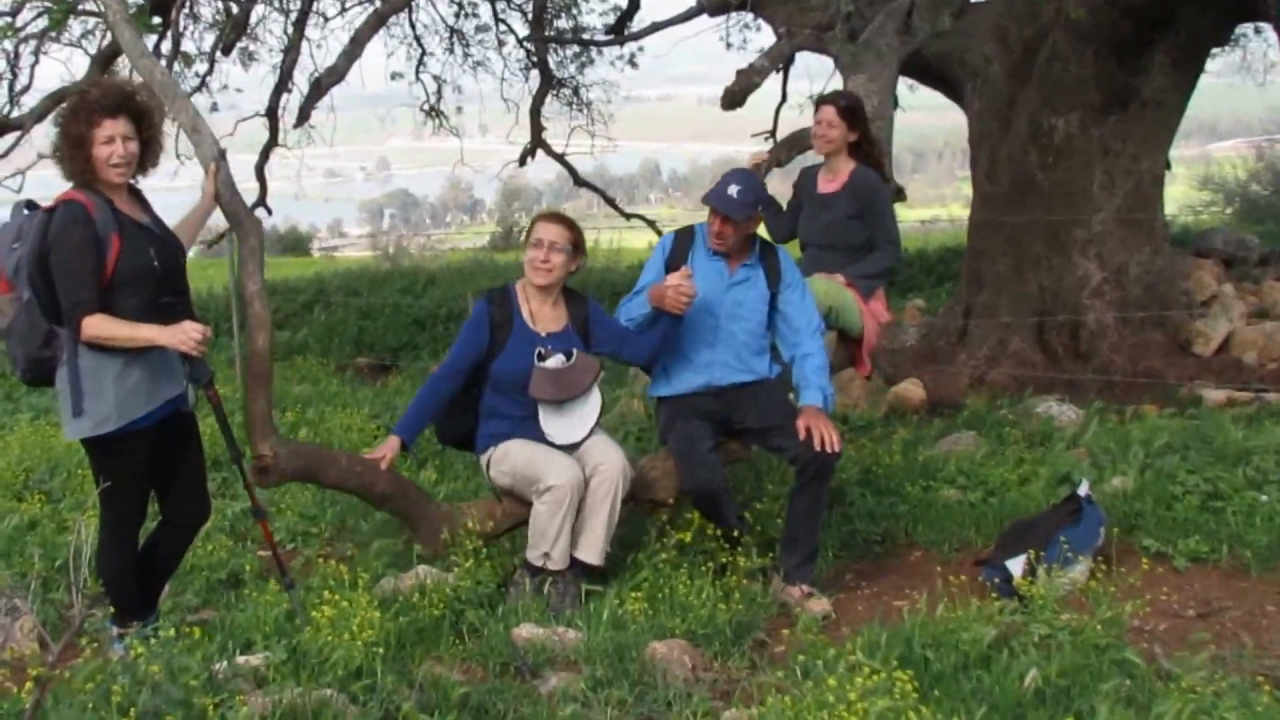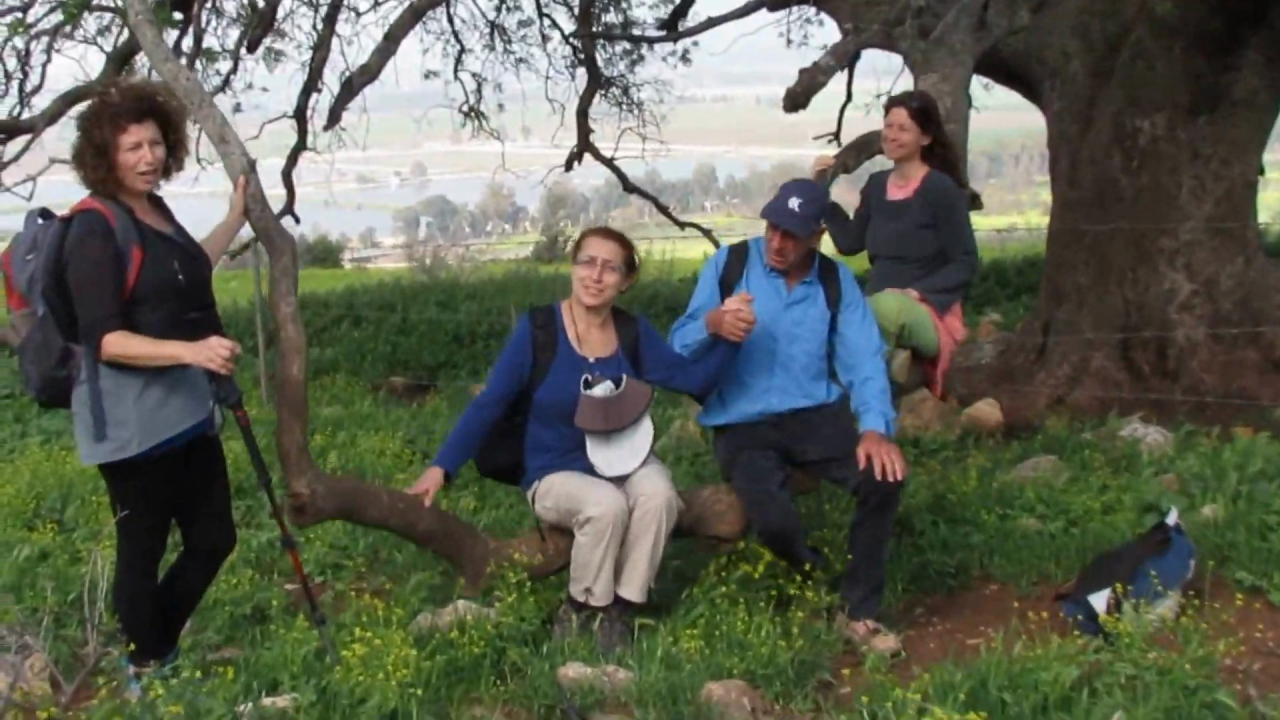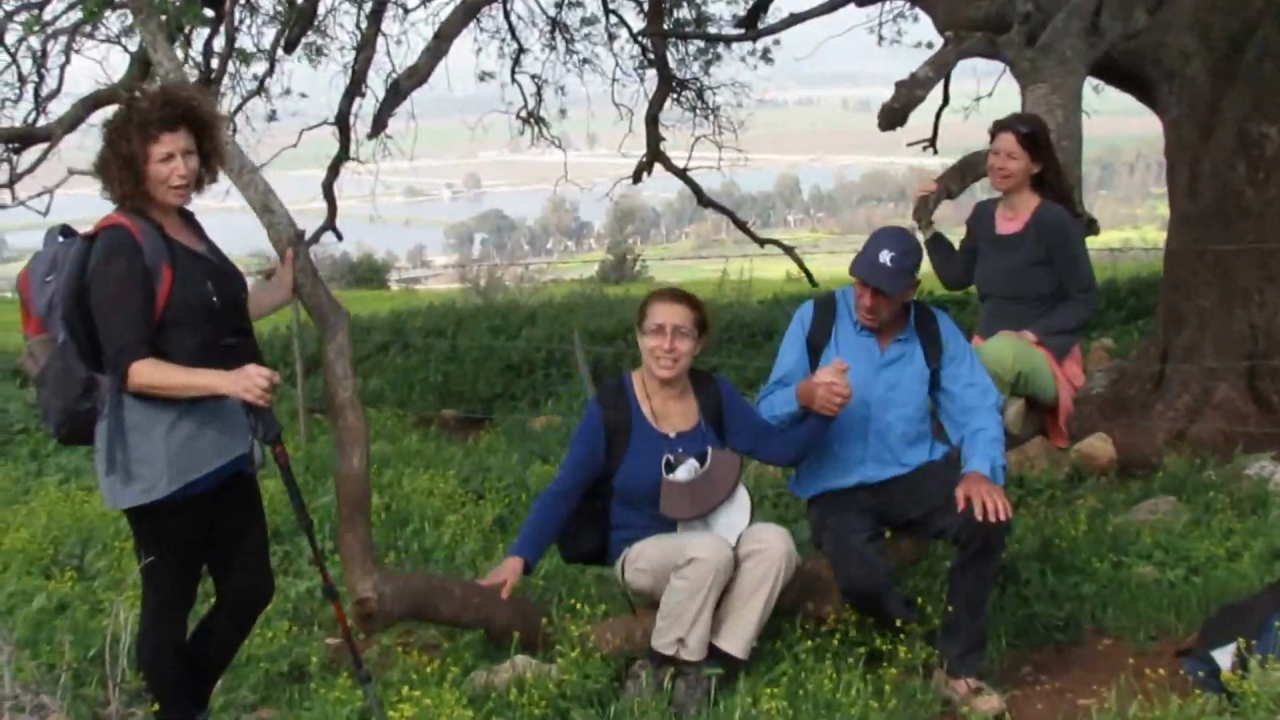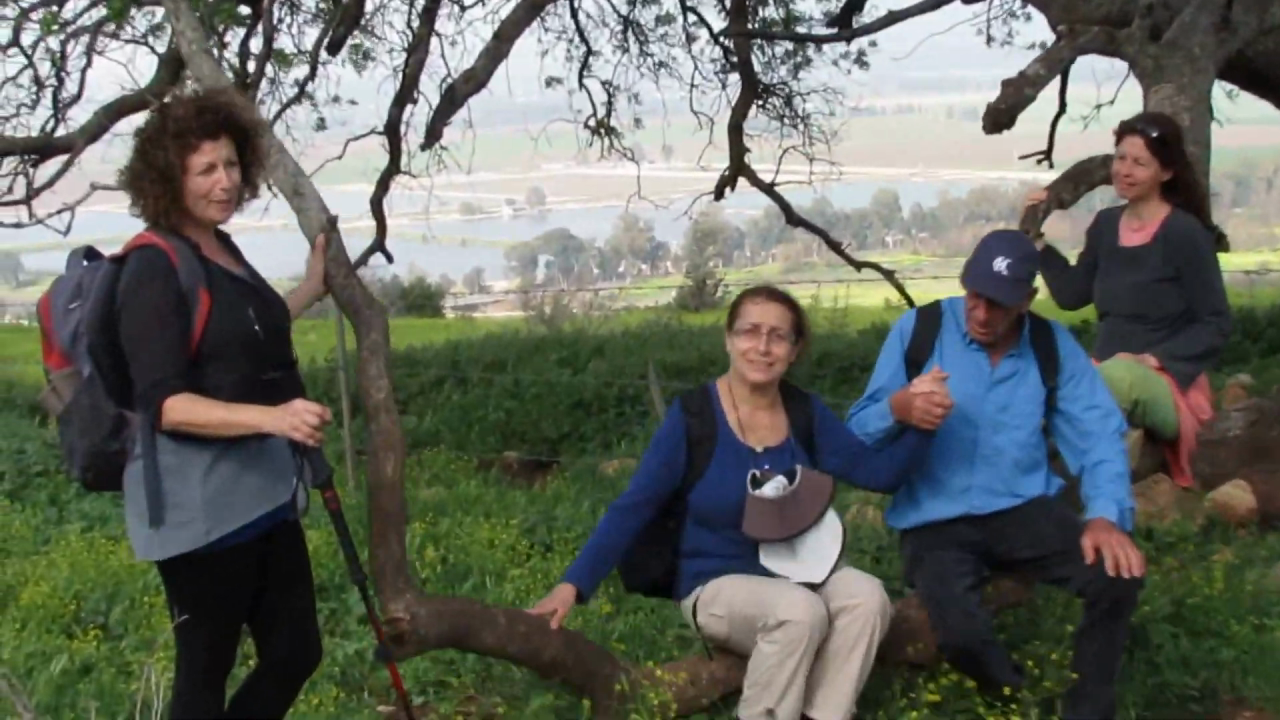
dt=0.3s
person 1, frame 1
left shoulder: (134, 202)
right shoulder: (77, 220)
right elbow: (84, 322)
left wrist: (207, 204)
right wrist: (163, 333)
left hip: (163, 388)
right hip: (113, 397)
left knee: (189, 508)
right knee: (123, 519)
left ankle: (141, 613)
right ankle: (127, 632)
person 1, frame 2
left shoulder: (156, 211)
right shoulder: (95, 230)
right elbow: (104, 340)
left wrist: (237, 216)
right wrist: (189, 350)
left hip: (187, 409)
right hip: (133, 420)
left knee: (214, 538)
right knee: (143, 550)
left ankle: (160, 651)
right ankle: (145, 674)
person 1, frame 3
left shoulder: (188, 228)
right shoulder: (121, 248)
right elbow: (131, 369)
left wrist: (281, 290)
right wrist: (226, 382)
left hip: (220, 448)
right hip: (161, 461)
left knee: (249, 586)
right knee: (170, 602)
person 1, frame 4
left shoulder: (222, 249)
right shoulder: (154, 270)
right elbow: (164, 404)
left wrist: (311, 288)
right wrist: (271, 417)
left hip: (263, 492)
right hip: (200, 508)
left knee: (295, 650)
person 2, frame 1
left shoulder: (776, 263)
right shoulder: (676, 246)
left elbow: (804, 338)
right elbow: (625, 323)
left wrist: (813, 402)
right wrist: (655, 300)
left hip: (753, 388)
right hip: (684, 395)
left knee: (820, 450)
right knee: (701, 483)
left ankle: (794, 576)
right ankle: (742, 547)
person 2, frame 2
left shoulder: (836, 280)
right shoulder: (728, 263)
left elbow: (863, 361)
right elbow: (679, 347)
left wrist: (874, 427)
right wrist: (712, 324)
left hip: (814, 413)
right hip: (742, 423)
left knee: (883, 479)
right knee: (773, 521)
left ankle: (859, 611)
right ankle: (813, 577)
person 2, frame 3
left shoulder: (936, 329)
right shoulder: (816, 318)
left elbow: (978, 409)
right elbow: (766, 413)
left wrist: (980, 471)
right wrist: (803, 396)
left hip: (916, 471)
right hip: (837, 487)
left knee: (986, 523)
right knee: (861, 579)
left ankle: (959, 667)
person 2, frame 4
left shoulder: (1054, 346)
right shoulder: (918, 330)
left elbow: (1099, 437)
right elbow: (857, 432)
left wrist: (1106, 516)
right wrist: (898, 409)
left hip: (1025, 508)
right hip: (935, 521)
left knee: (1117, 583)
right knee: (960, 633)
person 3, frame 1
left shoulder: (582, 310)
right shoulder: (494, 311)
left elbow: (637, 350)
right elbow: (447, 378)
right wrist: (399, 437)
left hip: (574, 434)
right hip: (510, 442)
left knee: (613, 464)
right knee: (563, 476)
left ankle: (577, 568)
right ankle: (538, 571)
person 3, frame 2
left shoulder: (634, 332)
right shoulder: (537, 331)
left elbow: (691, 379)
right elbow: (488, 405)
left wrist: (728, 338)
right wrist: (441, 467)
right hip: (557, 475)
left knee: (658, 495)
right knee: (605, 506)
left ankle: (623, 603)
right ankle: (584, 606)
person 3, frame 3
left shoulder: (716, 396)
right shoulder: (610, 408)
left elbow: (780, 447)
right elbow: (564, 490)
left wrist: (818, 408)
right wrist: (518, 558)
left hip: (717, 536)
right hip: (645, 549)
left knee: (776, 541)
right knee: (708, 549)
left ankle: (718, 659)
right ankle: (662, 663)
person 3, frame 4
left shoulder: (806, 412)
right shoulder: (691, 417)
left elbow: (876, 470)
right elbow: (633, 507)
left wrist: (917, 424)
right wrist: (574, 584)
right hip: (718, 585)
left knee: (868, 596)
right knee: (800, 610)
person 4, frame 1
left shoulder: (867, 182)
right shoulder: (807, 178)
left elbow: (889, 252)
right elbow: (782, 232)
left wrist: (843, 277)
left hip: (852, 298)
right hip: (808, 296)
left knee: (816, 289)
person 4, frame 2
left shoulder: (941, 189)
right shoulder: (876, 185)
left elbow: (966, 263)
right elbow: (849, 243)
left wrist: (916, 292)
left hip: (926, 313)
right hip: (877, 311)
left knee: (887, 305)
person 4, frame 3
left shoulder: (1055, 220)
right shoulder: (983, 214)
left elbow: (1085, 301)
right elbow: (955, 277)
left wrist: (1032, 334)
left hip: (1041, 356)
right hip: (988, 350)
left knee: (1001, 353)
person 4, frame 4
left shoulder: (1185, 233)
right shoulder: (1105, 224)
left elbow: (1216, 325)
right elbow: (1071, 295)
left wrist: (1155, 359)
right wrist: (1039, 239)
left hip: (1164, 384)
right hip: (1103, 374)
left knee: (1118, 377)
